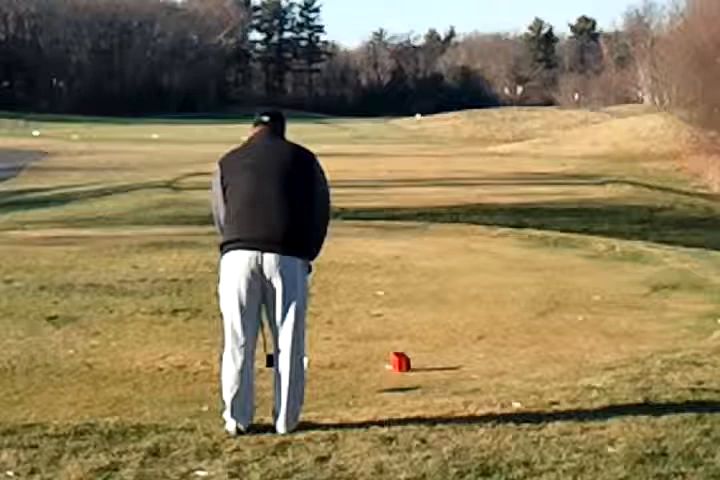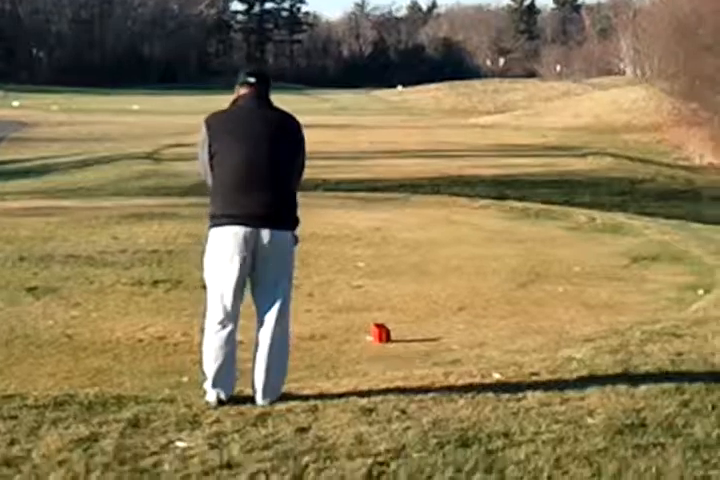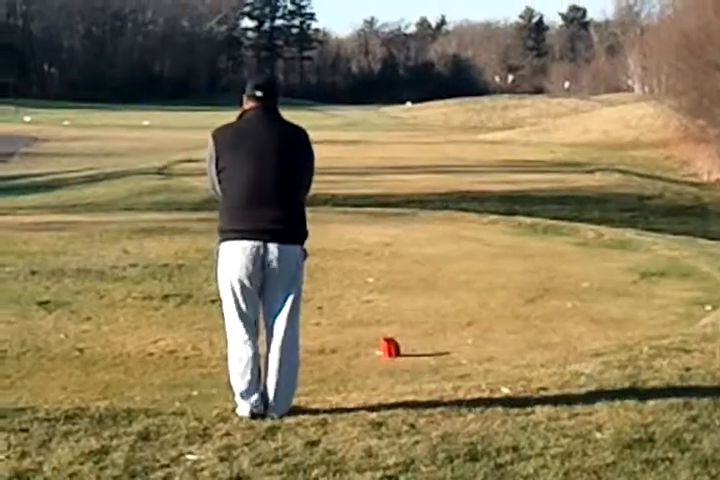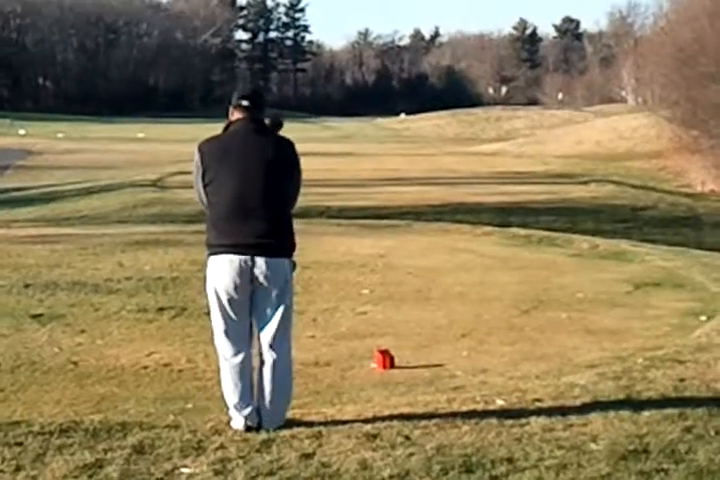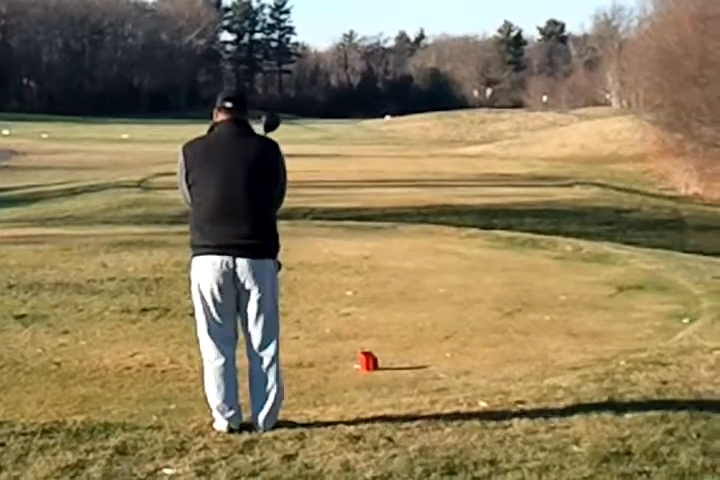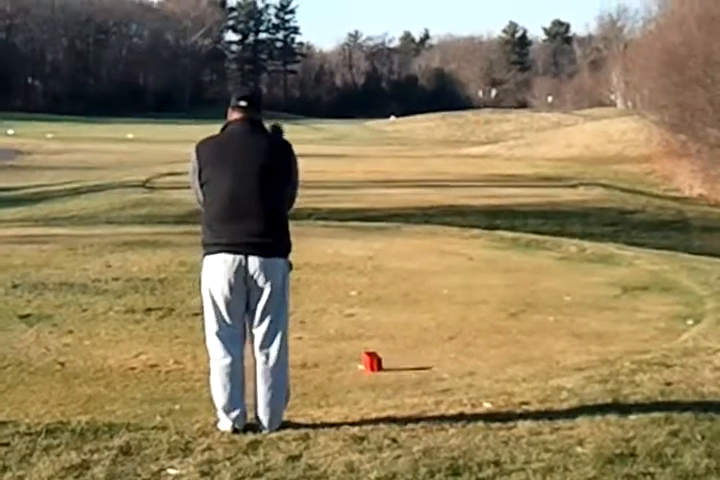
dt=0.5s
person 1, frame 1
left shoulder: (228, 161)
right shoulder: (304, 159)
left elbow: (220, 218)
right elbow: (320, 215)
right wrist: (306, 255)
left hip: (239, 255)
right hip: (287, 257)
left knee: (238, 343)
right knee: (289, 343)
left ankle: (236, 419)
right ankle: (285, 420)
person 1, frame 2
left shoulder: (215, 124)
right shoulder: (289, 125)
left elbow: (209, 175)
left hip: (228, 226)
right hip: (276, 228)
left knee: (222, 314)
right knee: (273, 314)
left ankle: (217, 389)
right ankle: (267, 391)
person 1, frame 3
left shoulder: (222, 137)
right shoulder: (297, 137)
left elbow: (217, 188)
right elbow: (303, 188)
left hip: (238, 242)
right hip: (286, 243)
left knee: (241, 329)
right knee: (282, 328)
left ankle: (249, 402)
right ankle: (277, 404)
person 1, frame 4
left shoulder: (208, 150)
right shoulder: (284, 149)
left elbow: (205, 200)
right elbow: (290, 199)
left hip: (226, 256)
right hip: (274, 255)
left knee: (233, 342)
right knee: (275, 342)
left ankle: (243, 416)
right ankle: (273, 416)
person 1, frame 5
left shoulder: (191, 151)
right shoulder: (267, 150)
left elbow: (190, 199)
right elbow: (276, 200)
left hip: (209, 256)
right hip: (257, 257)
left knee: (216, 342)
right knee: (264, 342)
left ankle: (226, 418)
right ankle: (264, 418)
person 1, frame 6
left shoulder: (205, 150)
right shoulder: (280, 149)
left elbow: (202, 199)
right elbow: (288, 200)
left hip: (221, 255)
right hip: (269, 255)
left knee: (224, 342)
right knee: (270, 343)
left ankle: (231, 418)
right ankle: (270, 419)
